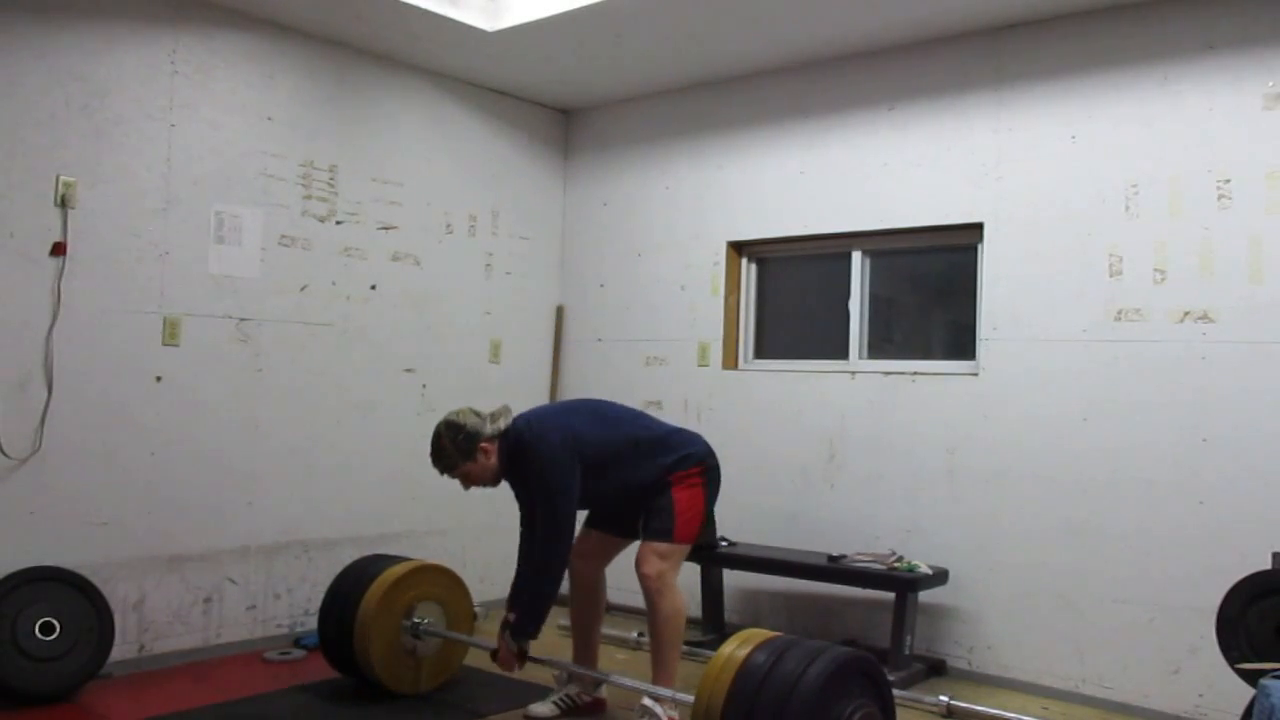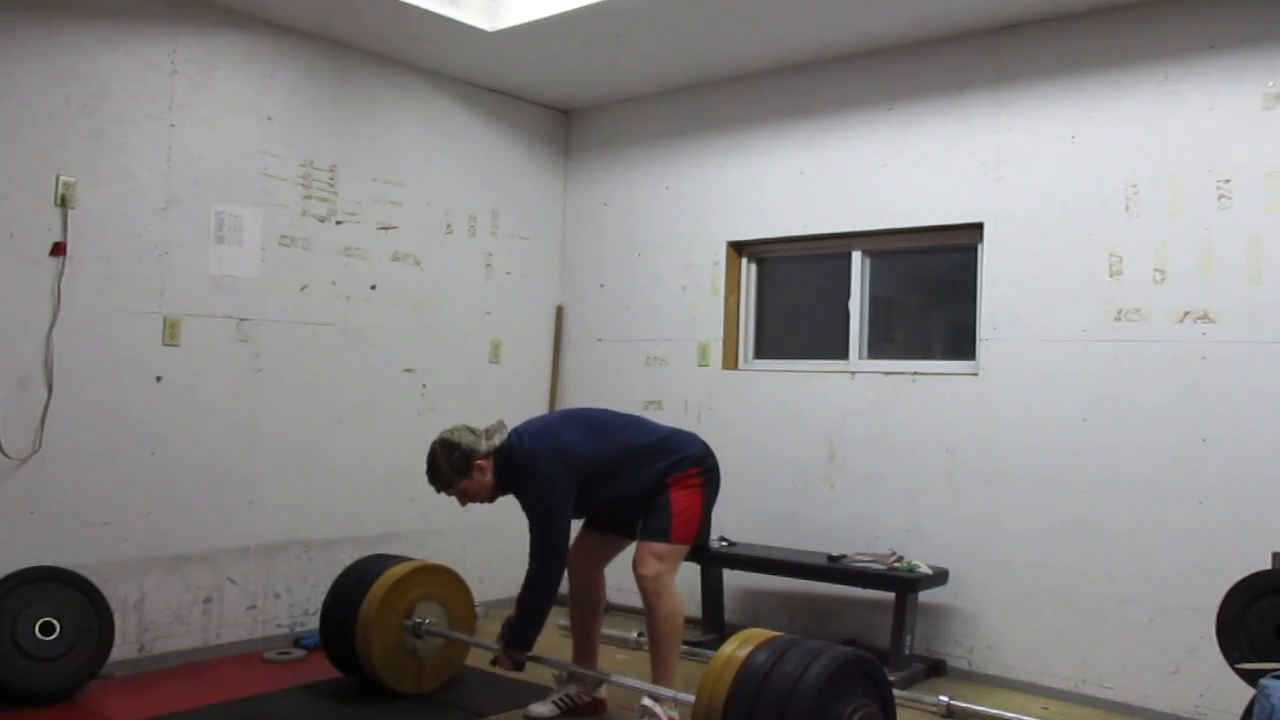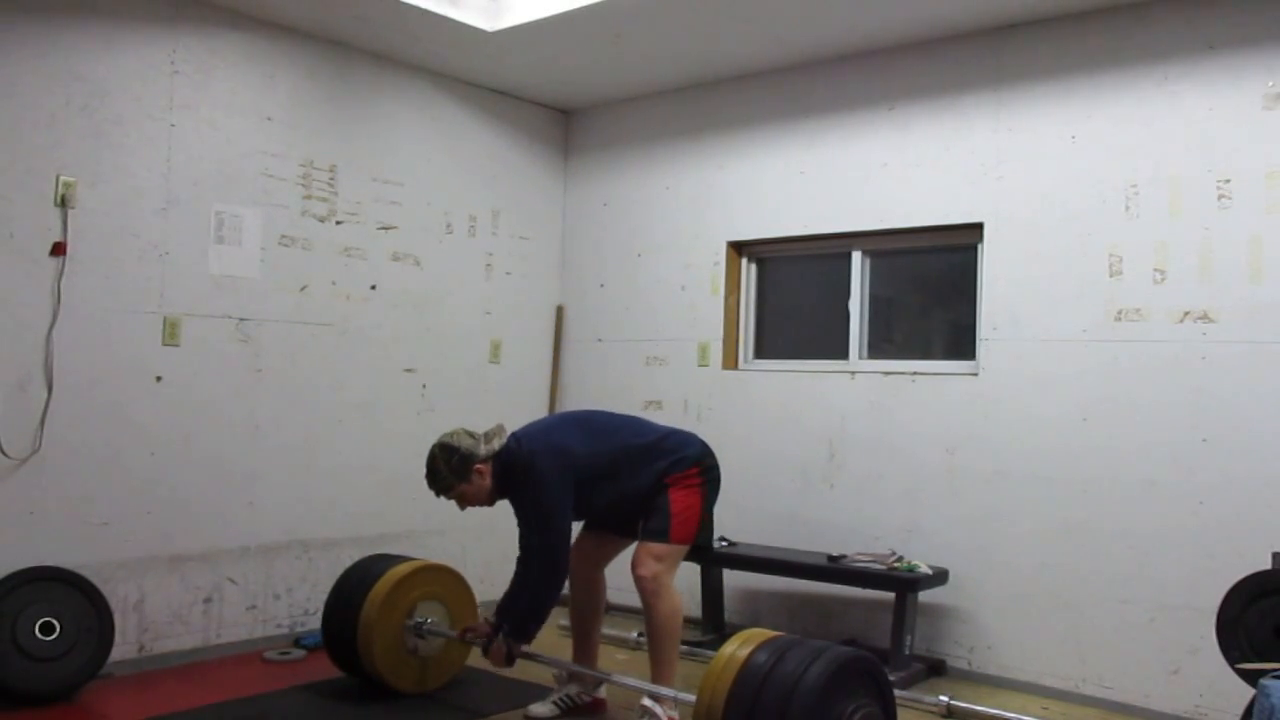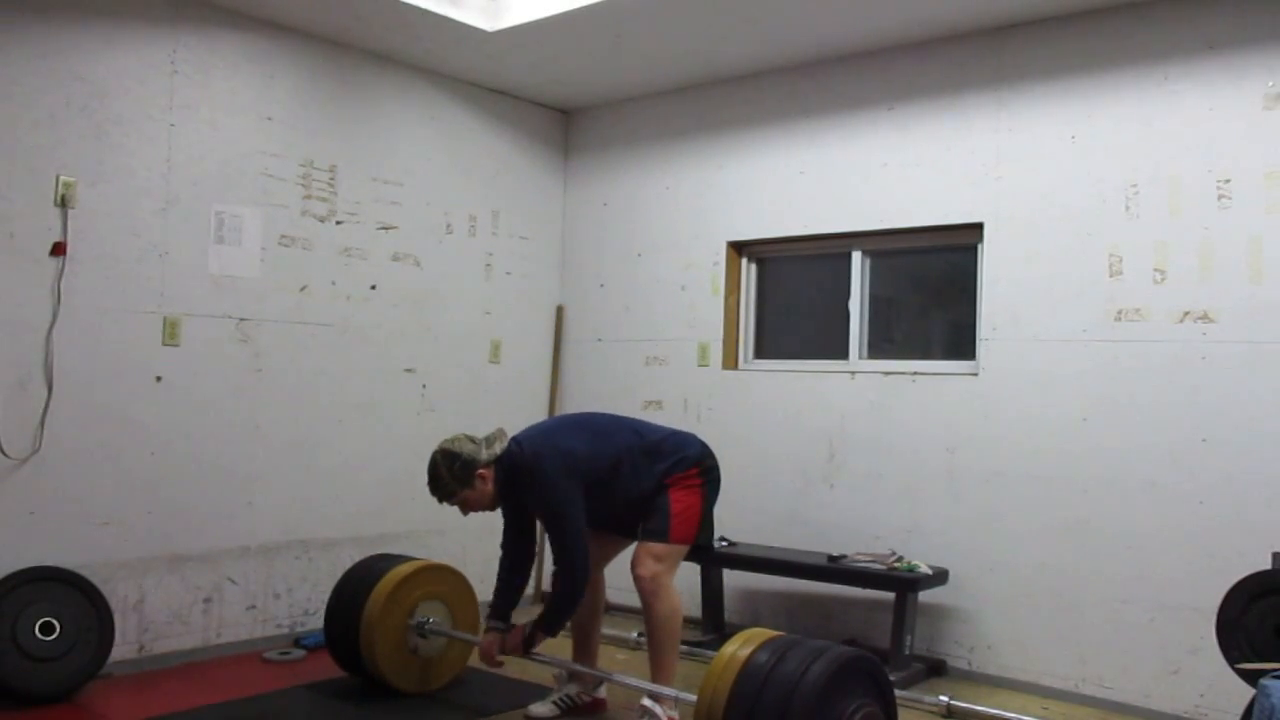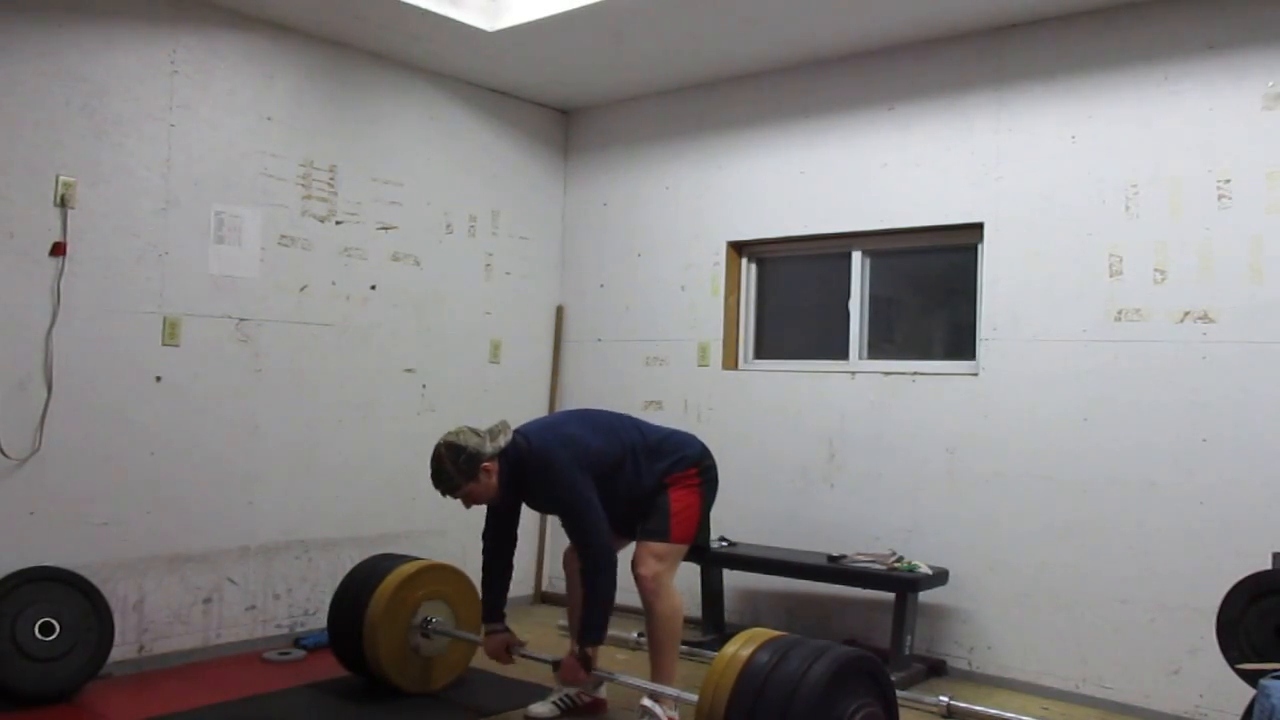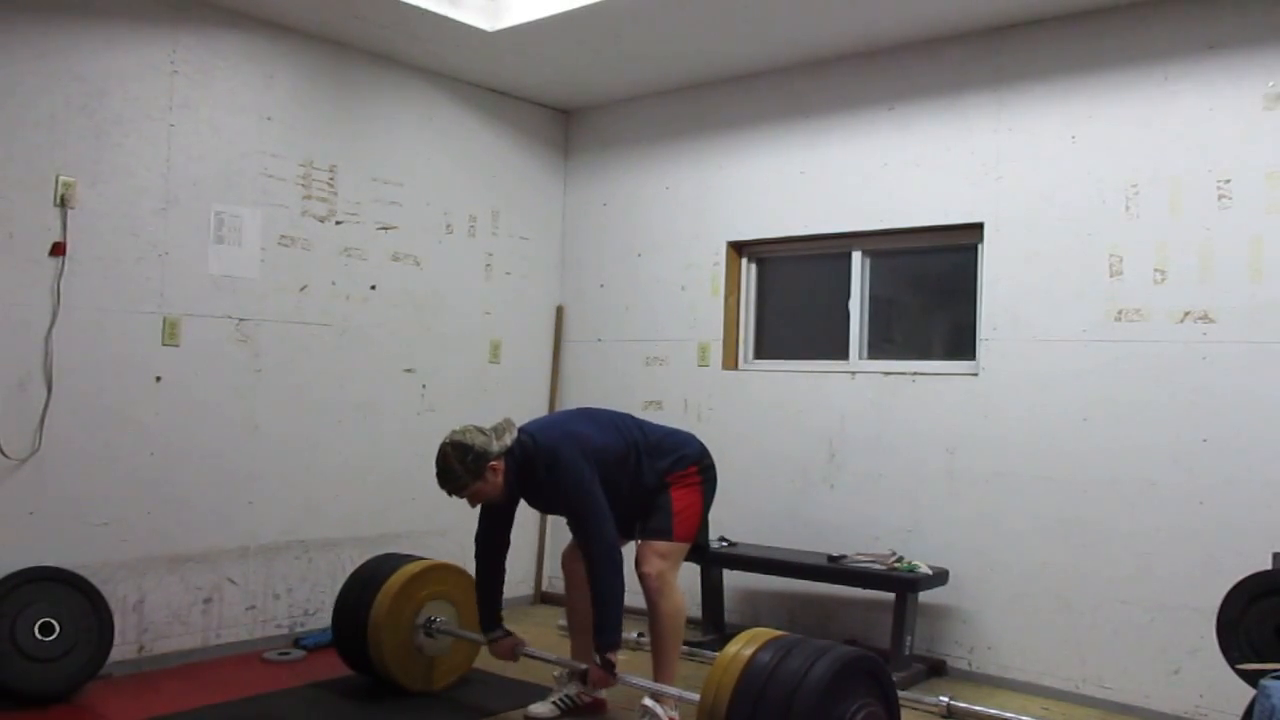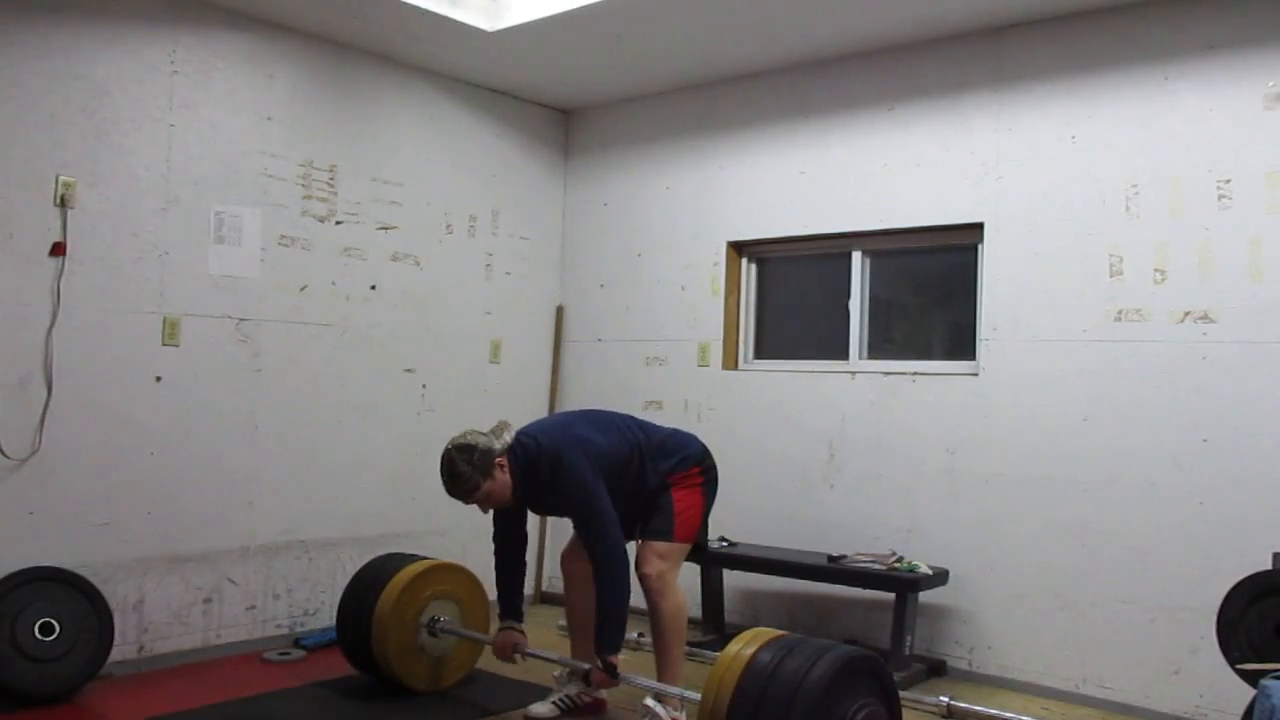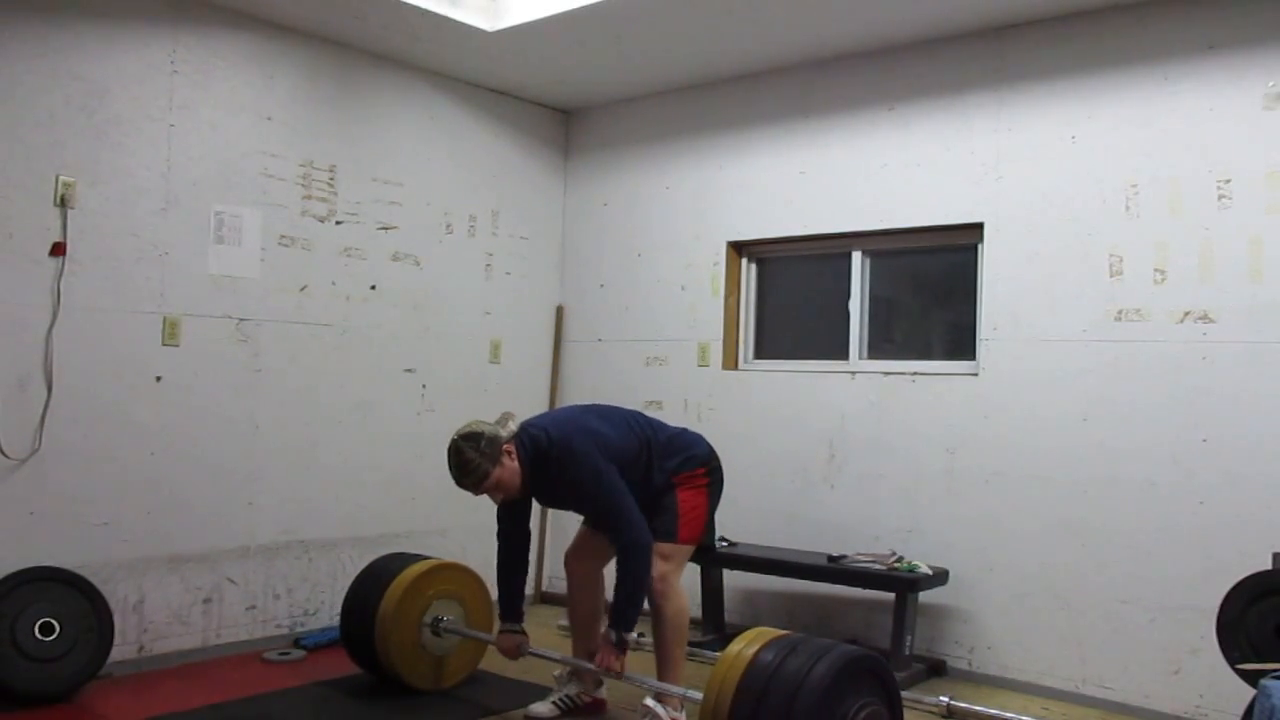
dt=0.2s
person 1, frame 1
left shoulder: (546, 450)
right shoulder: (518, 449)
left elbow: (555, 545)
right elbow: (536, 536)
left wrist: (520, 634)
right wrist: (515, 611)
left hip: (684, 469)
left knee: (653, 570)
right knee: (583, 559)
right ankle: (585, 687)
person 1, frame 2
left shoulder: (541, 465)
right shoulder: (516, 457)
left elbow: (549, 560)
right elbow: (547, 551)
left wrist: (517, 644)
right wrist: (519, 618)
left hip: (682, 470)
right hip: (637, 480)
left knee: (650, 571)
right knee: (580, 561)
right ankle: (585, 687)
person 1, frame 3
left shoulder: (539, 469)
right shoulder: (515, 462)
left elbow: (550, 565)
right elbow: (536, 554)
left wrist: (514, 637)
right wrist: (498, 621)
left hip: (682, 470)
right hip: (638, 478)
left knee: (649, 572)
right knee: (582, 561)
right ankle: (585, 686)
person 1, frame 4
left shoulder: (543, 472)
right shoulder: (513, 469)
left elbow: (572, 565)
right elbow: (519, 554)
left wrist: (535, 632)
right wrist: (496, 624)
left hip: (682, 471)
right hip: (638, 480)
left knee: (648, 573)
right knee: (585, 563)
right ankle: (585, 686)
person 1, frame 5
left shoulder: (551, 464)
right shoulder: (511, 464)
left elbow: (600, 558)
right elbow: (498, 546)
left wrist: (586, 646)
right wrist: (493, 624)
left hip: (680, 471)
right hip: (634, 482)
left knee: (649, 572)
right knee: (575, 561)
right ankle: (585, 688)
person 1, frame 6
left shoulder: (559, 462)
right shoulder: (510, 462)
left elbow: (604, 553)
right elbow: (490, 546)
left wrist: (606, 651)
right wrist: (493, 630)
left hip: (680, 471)
right hip: (633, 482)
left knee: (653, 571)
right knee: (575, 562)
right ankle: (583, 687)
person 1, frame 7
left shoulder: (564, 465)
right shoulder: (513, 464)
left elbow: (610, 554)
right elbow: (509, 546)
left wrist: (607, 652)
right wrist: (509, 621)
left hip: (681, 472)
right hip: (633, 483)
left knee: (653, 571)
right knee: (574, 562)
right ankle: (584, 687)
person 1, frame 8
left shoulder: (573, 454)
right shoulder: (520, 459)
left elbow: (635, 539)
right elbow: (513, 543)
left wrist: (618, 633)
right wrist: (511, 623)
left hip: (686, 471)
right hip: (639, 480)
left knee: (657, 574)
right knee: (579, 561)
right ankle: (584, 687)
